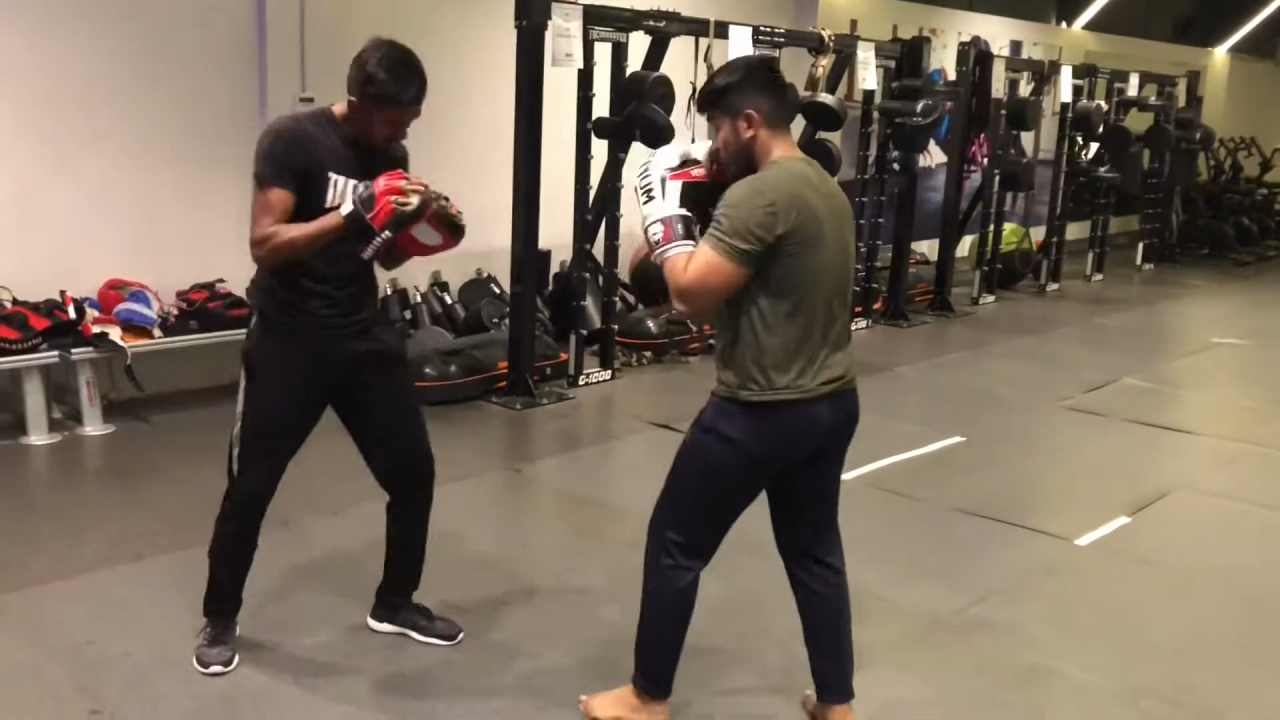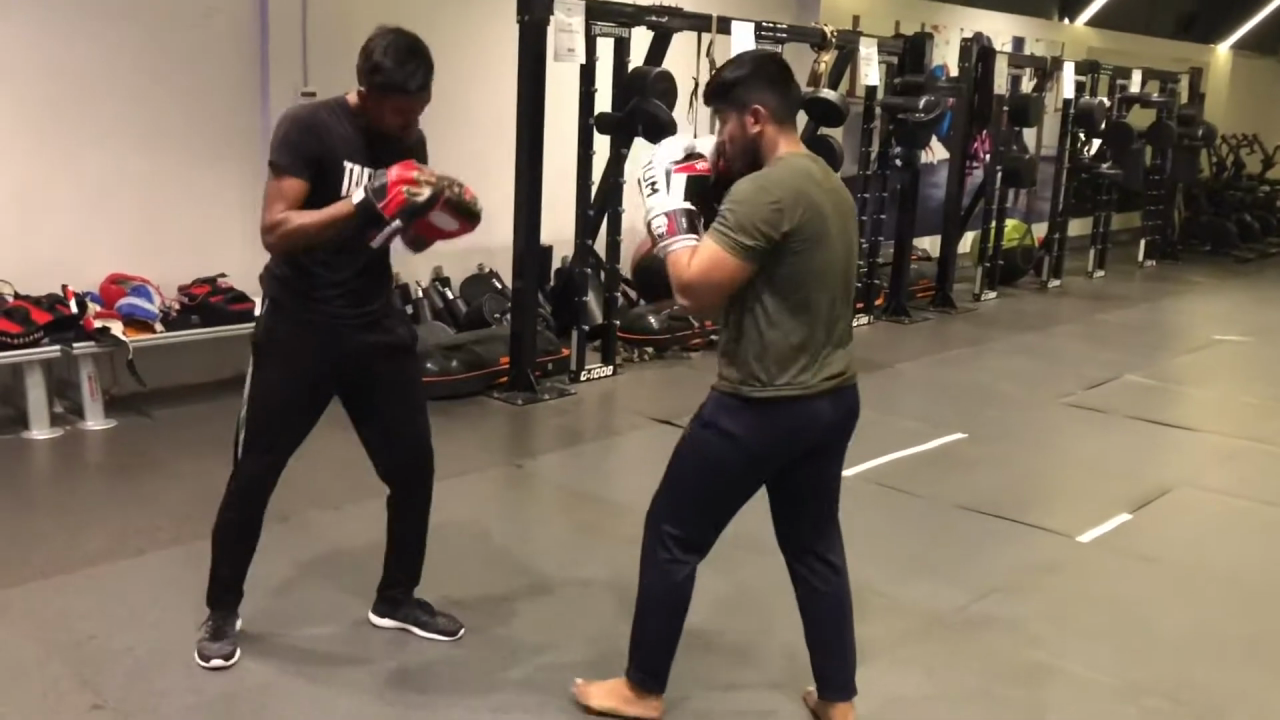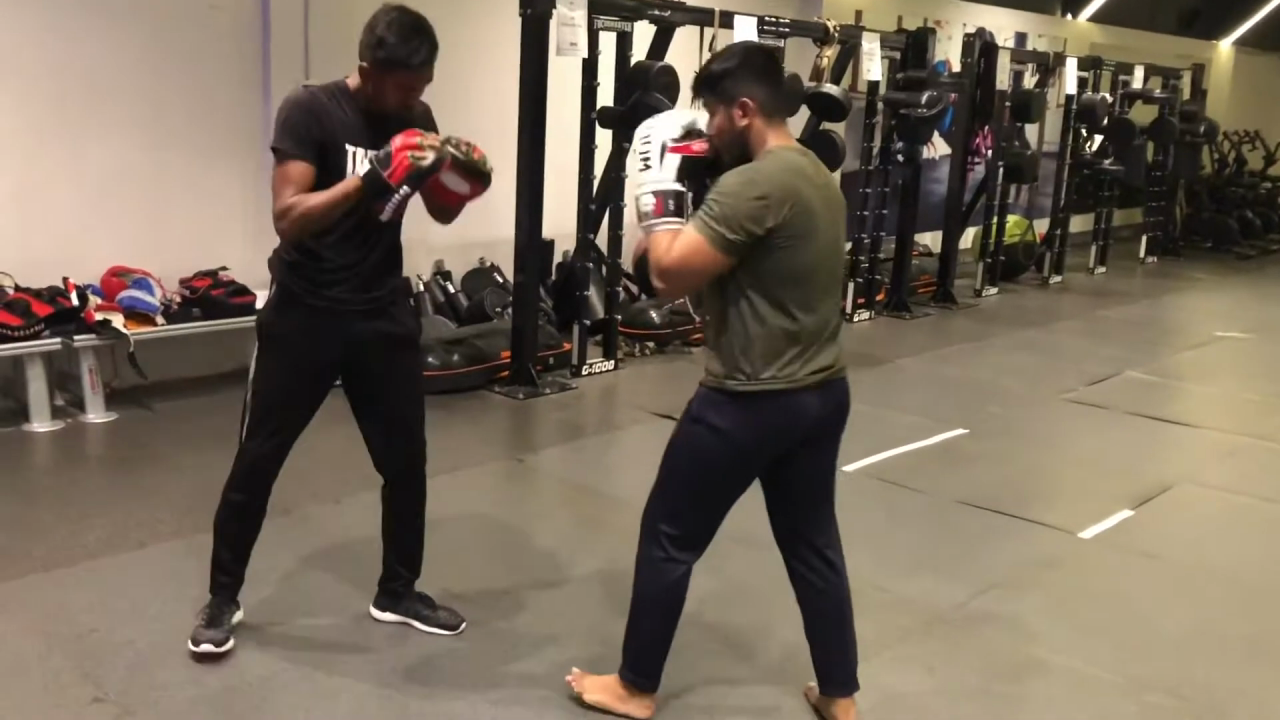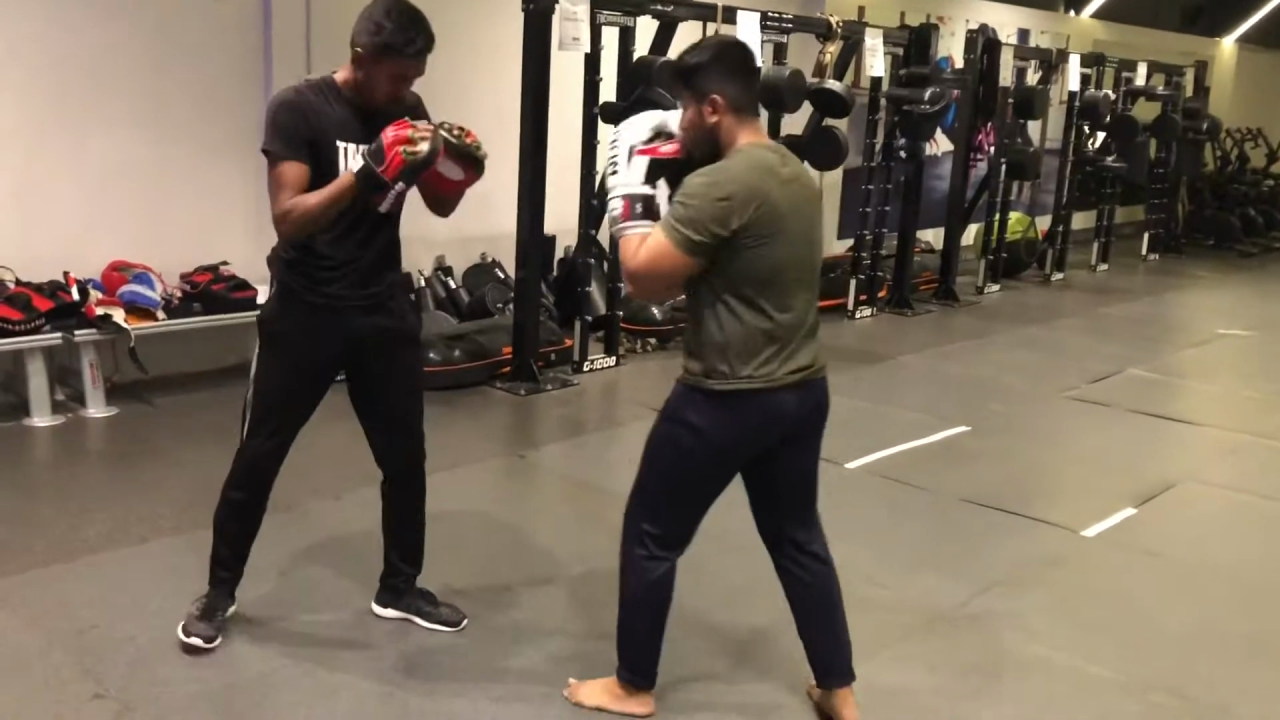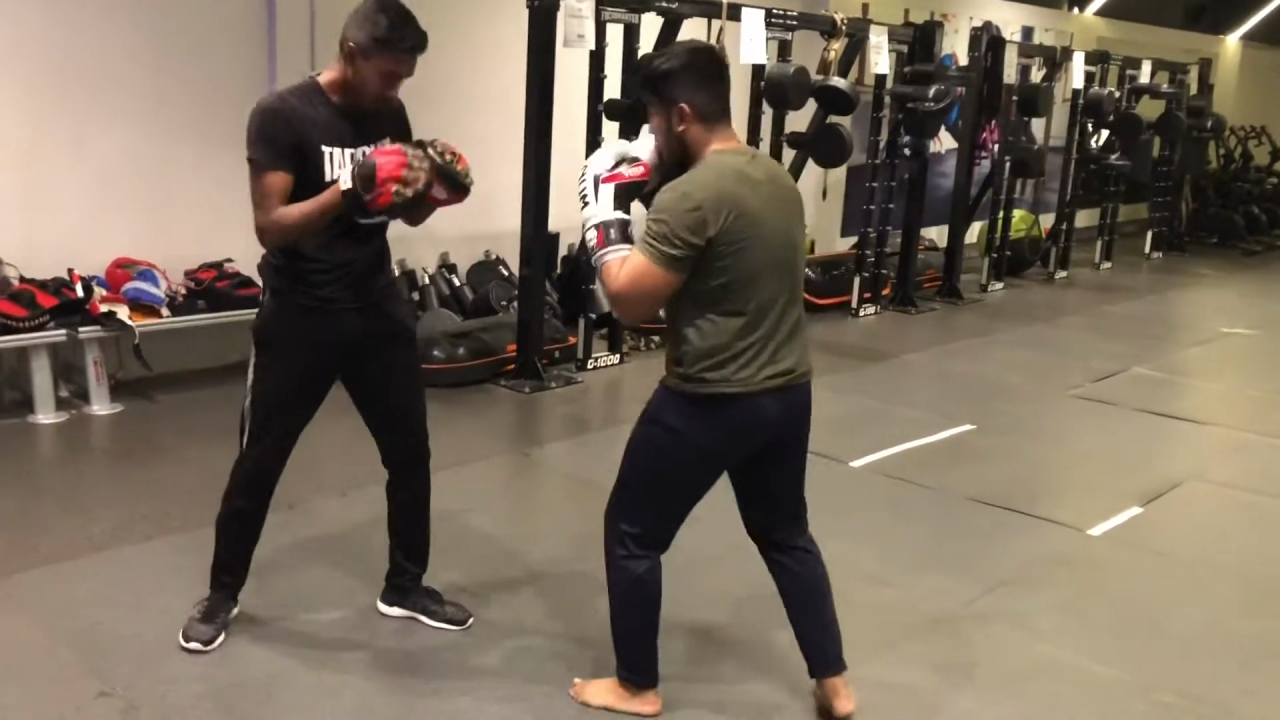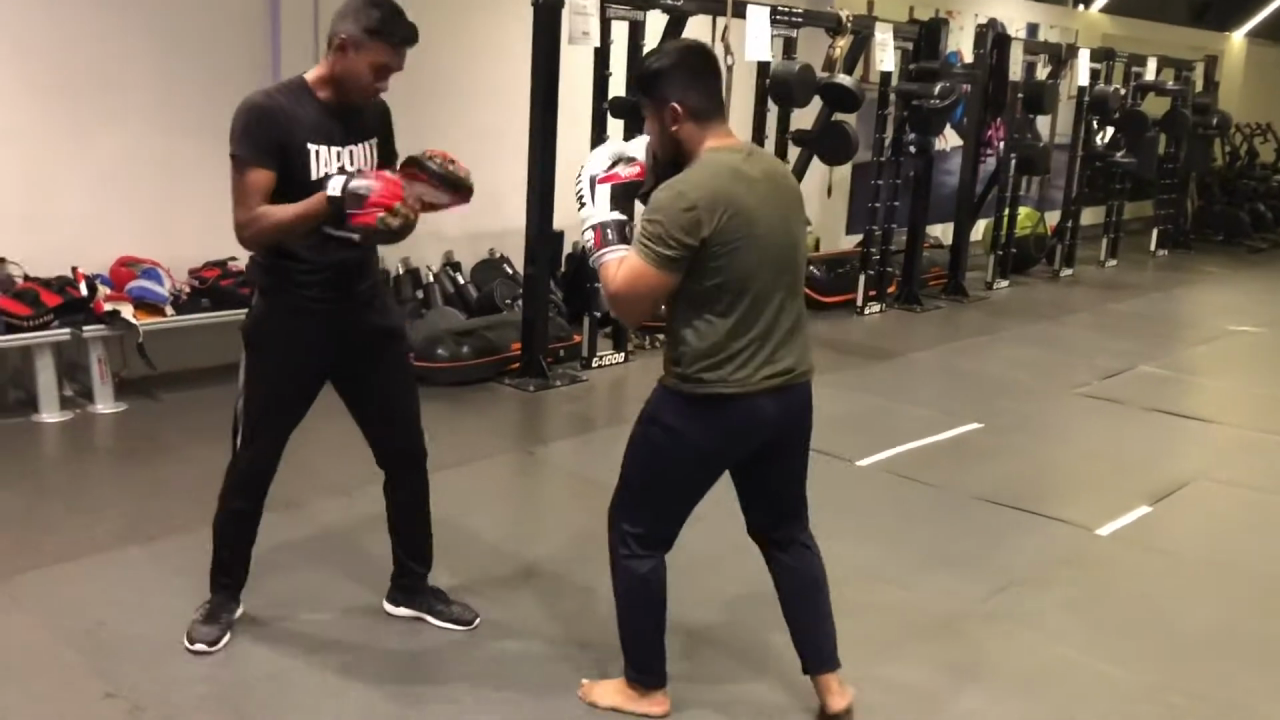
dt=0.1s
person 1, frame 1
left shoulder: (760, 196)
right shoulder: (826, 189)
left elbow: (693, 294)
left wrist: (662, 210)
left hip: (759, 413)
right hip: (831, 405)
left knee: (675, 544)
right knee: (814, 552)
person 1, frame 2
left shoulder: (766, 192)
right shoulder: (830, 186)
left elbow: (696, 288)
left wrist: (666, 203)
right wrist: (719, 174)
left hip: (760, 408)
right hip: (831, 401)
left knee: (672, 538)
right knee: (816, 549)
person 1, frame 3
left shoulder: (753, 186)
right shoulder: (817, 178)
left elbow: (671, 272)
left wrist: (655, 184)
right wrist: (701, 156)
left hip: (748, 403)
right hip: (822, 394)
left knee: (668, 537)
right knee: (813, 542)
person 1, frame 4
left shoulder: (721, 185)
right shoulder: (796, 173)
left elbow: (646, 279)
left wrist: (627, 187)
right wrist: (682, 151)
left hip: (725, 400)
right hip: (802, 391)
left knee: (651, 535)
right knee: (798, 539)
person 1, frame 5
left shoulder: (690, 197)
right shoulder: (777, 178)
left elbow: (630, 301)
left wrist: (602, 211)
right wrist: (655, 171)
left hip: (707, 404)
right hip: (787, 394)
left knee: (633, 535)
right knee: (787, 537)
person 1, frame 6
left shoulder: (687, 196)
right shoulder: (777, 174)
left elbow: (628, 300)
left wrist: (601, 212)
right wrist: (653, 173)
left hip: (705, 404)
right hip: (788, 393)
left knee: (636, 535)
right knee: (786, 534)
person 2, frame 1
left shoulder: (391, 155)
right shoulder: (292, 139)
right elbow: (266, 245)
left wrist: (429, 229)
right wrist: (356, 213)
left hip: (365, 335)
right hip: (288, 340)
left knee: (412, 471)
right knee: (250, 485)
left ankle: (395, 603)
right ankle: (220, 619)
person 2, frame 2
left shoulder: (409, 141)
right shoulder: (308, 127)
left elbow: (413, 237)
right elbow: (276, 231)
left wrist: (444, 215)
right wrist: (368, 202)
left hip: (377, 325)
right hip: (299, 327)
left knee: (412, 466)
right knee: (254, 473)
left ankle: (396, 599)
right ankle: (222, 612)
person 2, frame 3
left shoulder: (414, 117)
right shoulder: (309, 111)
left elbow: (443, 211)
right elbow: (289, 218)
left wrist: (466, 176)
right wrist: (375, 175)
left hip: (384, 314)
right hip: (304, 313)
left knee: (406, 460)
right knee: (258, 459)
left ankle: (397, 593)
right ankle: (222, 600)
person 2, frame 4
left shoulder: (407, 108)
right shoulder: (298, 109)
left elbow: (440, 204)
right elbow: (288, 220)
left wrist: (460, 164)
right wrist: (369, 169)
left hip: (384, 309)
right hip: (305, 310)
left knee: (405, 455)
right knee: (259, 456)
left ankle: (399, 588)
right ankle: (219, 593)
person 2, frame 5
left shoulder: (389, 115)
right shoulder: (281, 116)
left elbow: (411, 205)
right elbow: (269, 228)
left wrist: (436, 182)
right wrist: (354, 187)
left hip: (377, 309)
right hip: (300, 316)
left knee: (409, 454)
right knee: (259, 463)
left ankle: (405, 586)
right ankle: (222, 595)
person 2, frame 6
left shoulder: (374, 115)
right shoulder: (267, 113)
right elbow: (250, 226)
left wrist: (417, 194)
right wrist: (336, 197)
left hip: (365, 310)
right hip: (287, 316)
left knee: (405, 453)
right knee: (252, 464)
left ankle: (410, 586)
right ankle: (224, 596)
